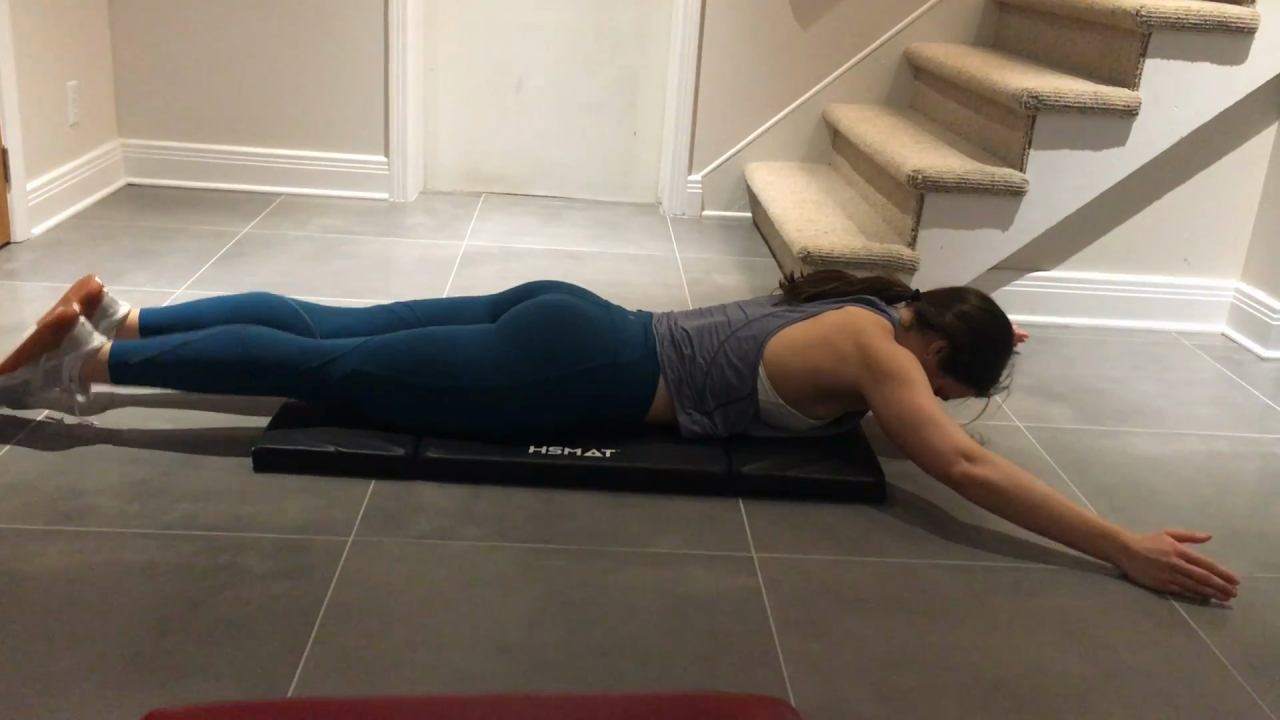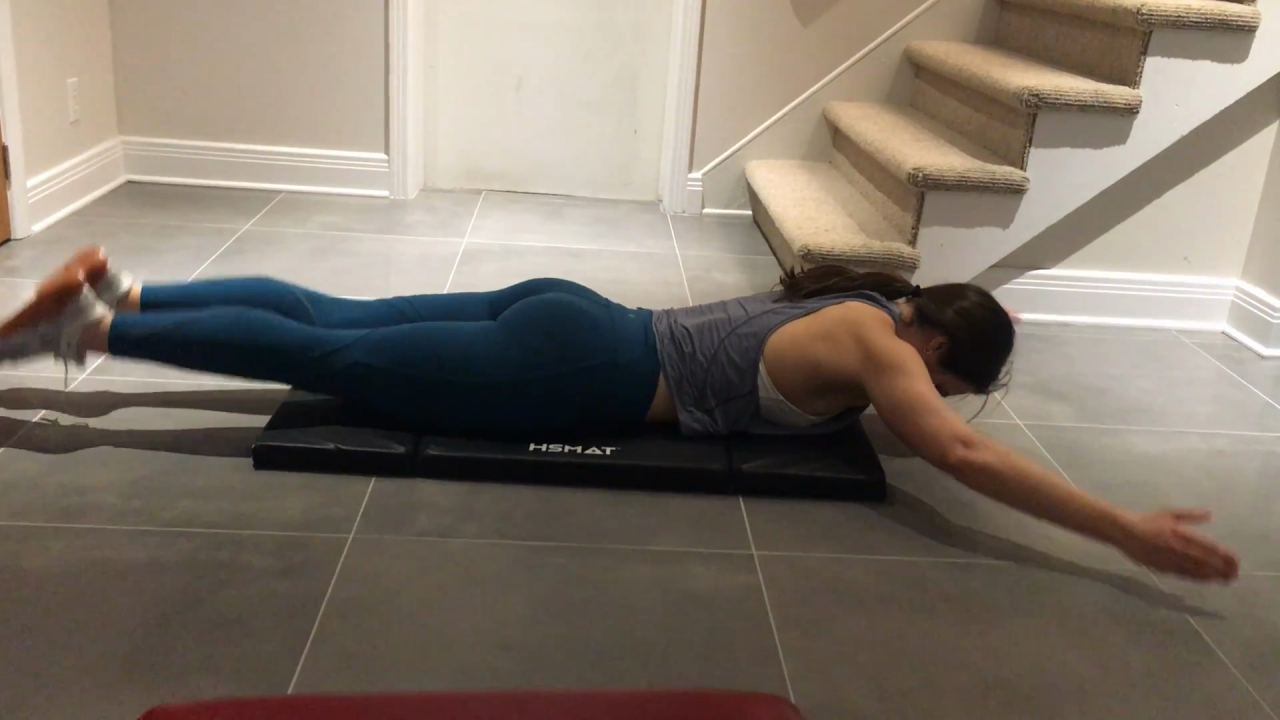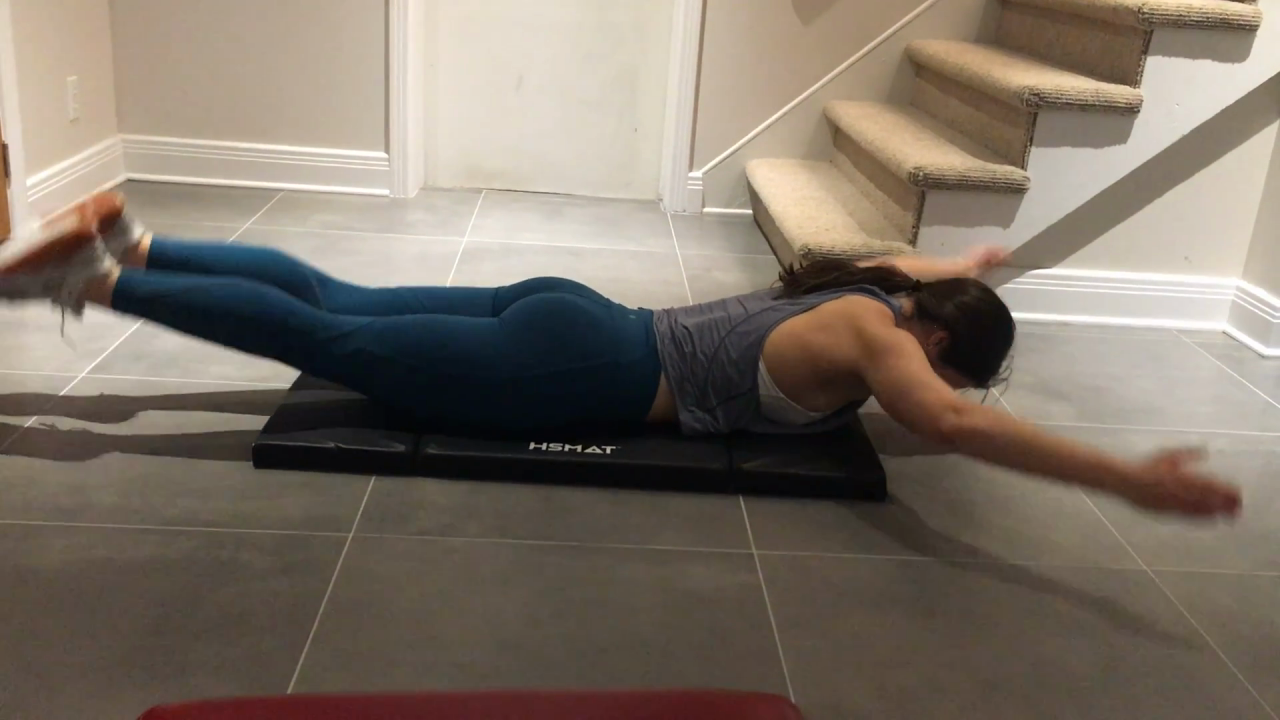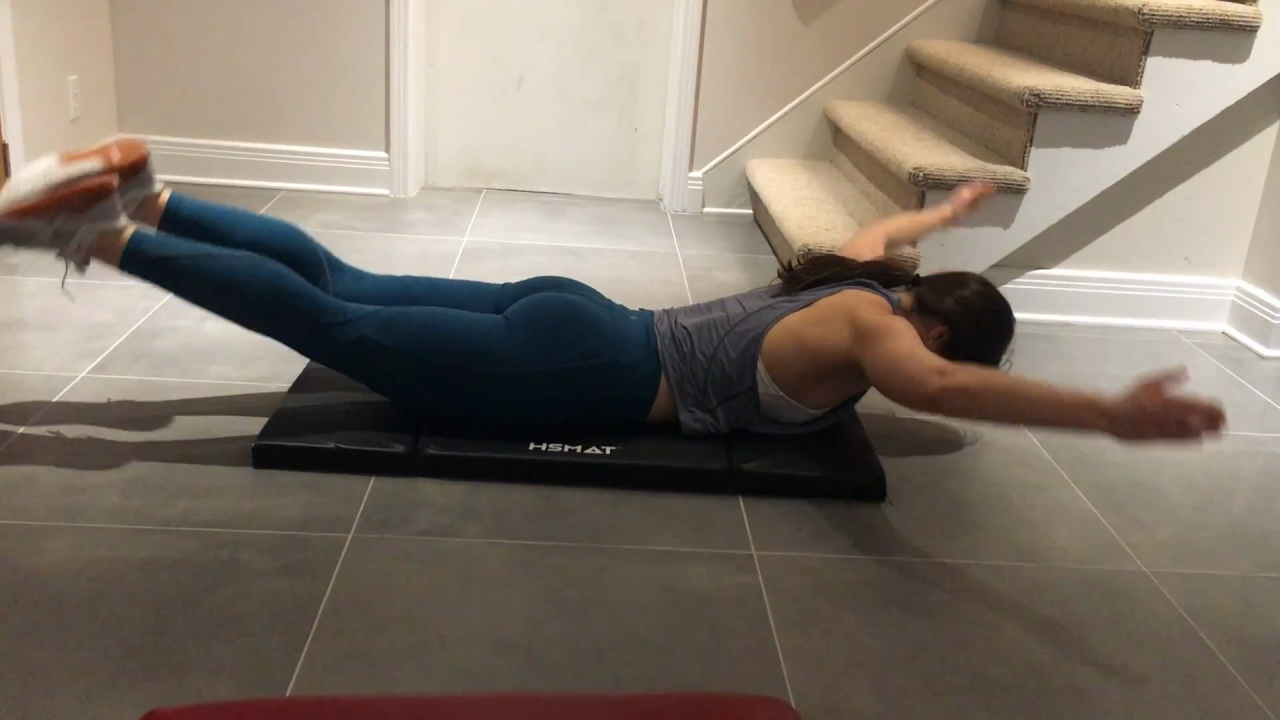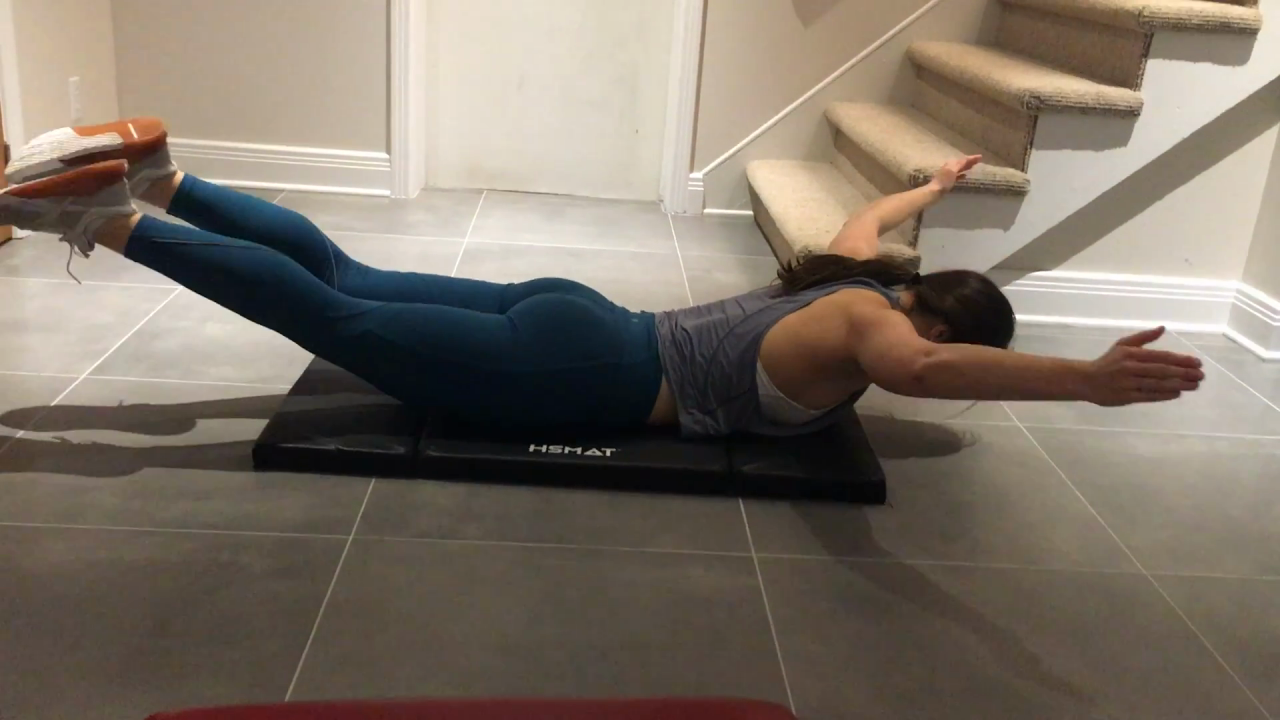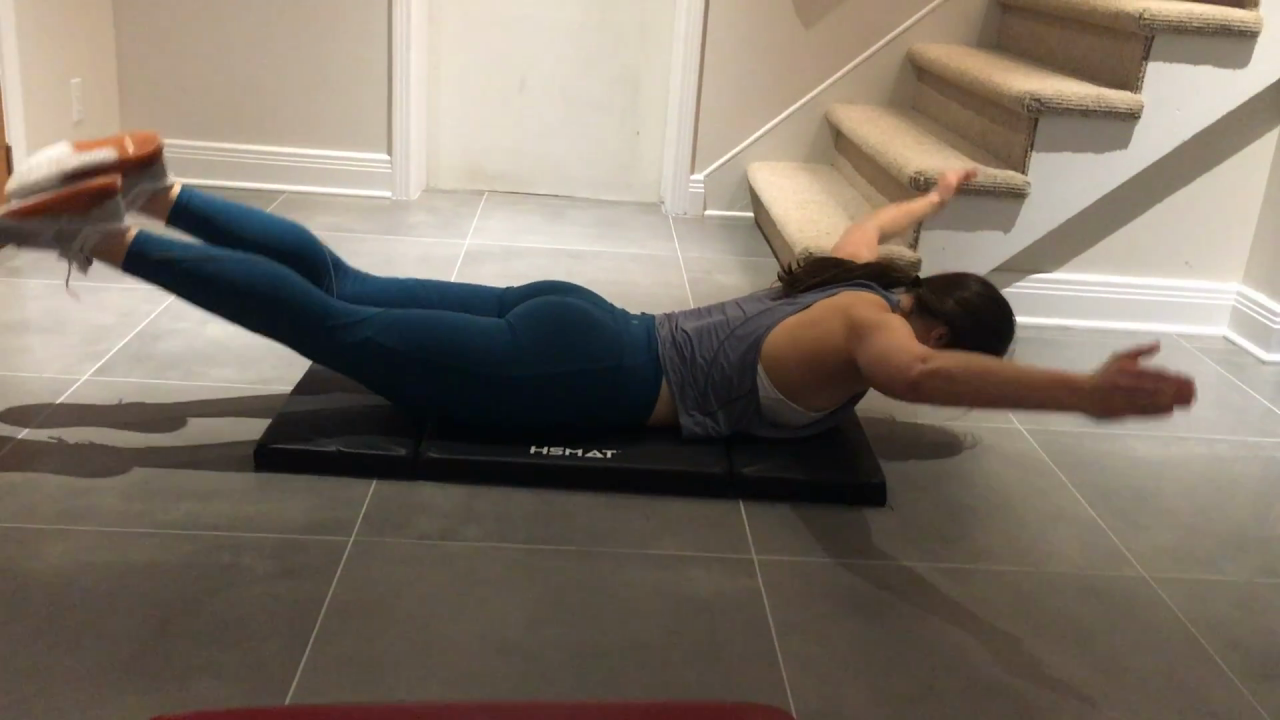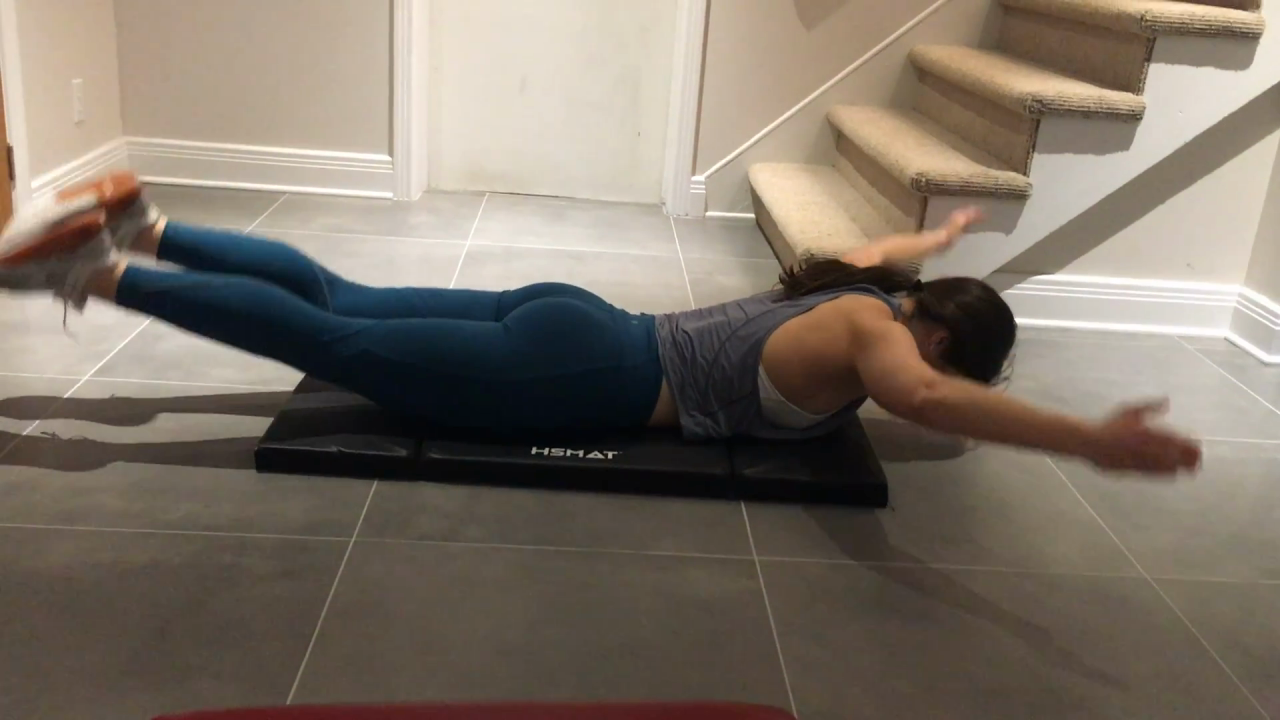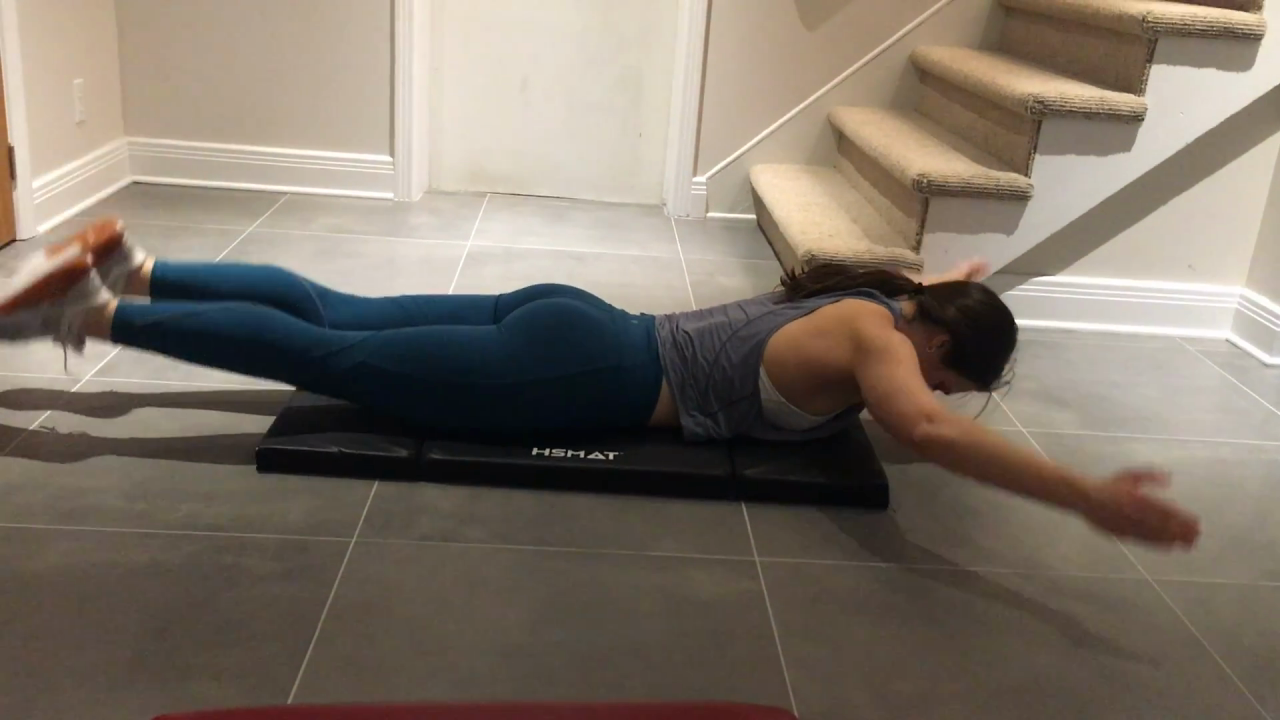
dt=0.1s
person 1, frame 1
left shoulder: (867, 310)
right shoulder: (876, 354)
right elbow: (966, 468)
left wrist: (981, 328)
right wrist: (1128, 547)
left hip: (564, 324)
right hip: (572, 374)
left knee: (334, 330)
right knee: (327, 369)
left ankle: (116, 318)
person 1, frame 2
left shoulder: (866, 302)
right shoulder: (875, 349)
right elbow: (963, 453)
left wrist: (980, 318)
right wrist: (1126, 528)
left hip: (562, 317)
right hip: (572, 371)
left knee: (334, 321)
right knee: (329, 357)
left ankle: (119, 293)
person 1, frame 3
left shoulder: (861, 289)
right shoulder: (878, 341)
left elbow: (903, 269)
right elbow: (949, 422)
left wrist: (964, 271)
right wrist: (1126, 480)
left hip: (564, 321)
right hip: (574, 377)
left knee: (338, 304)
right knee: (332, 347)
left ankle: (130, 246)
right ankle: (100, 280)
person 1, frame 4
left shoulder: (853, 279)
right shoulder: (868, 326)
left elbow: (893, 233)
right elbow: (931, 385)
left wrist: (955, 205)
right wrist: (1109, 413)
left hip: (562, 322)
right hip: (573, 370)
left knee: (333, 289)
right knee: (330, 331)
left ankle: (144, 195)
right ankle: (105, 236)
person 1, frame 5
left shoulder: (854, 281)
right shoulder: (869, 322)
left elbow: (864, 218)
right elbow: (918, 367)
left wrist: (931, 187)
right wrist: (1087, 381)
left hip: (566, 322)
right hip: (573, 375)
left knee: (338, 279)
right knee: (337, 327)
left ankle: (154, 179)
right ankle: (114, 221)
person 1, frame 6
left shoulder: (854, 287)
right shoulder: (868, 326)
left elbow: (865, 225)
right elbow: (917, 373)
left wrist: (933, 193)
right wrist: (1083, 393)
left hip: (564, 323)
right hip: (575, 379)
left knee: (335, 288)
right knee: (335, 335)
left ankle: (153, 191)
right ankle: (109, 237)
person 1, frame 7
left shoulder: (854, 284)
right shoulder: (869, 329)
left elbow: (895, 254)
right elbow: (919, 398)
left wrist: (943, 234)
right wrist: (1087, 440)
left hip: (566, 327)
right hip: (571, 377)
left knee: (333, 306)
right knee: (328, 341)
left ankle: (139, 223)
right ankle: (101, 269)
person 1, frame 8
left shoulder: (867, 297)
right shoulder: (877, 344)
right elbow: (921, 432)
left wrist: (944, 282)
right wrist: (1088, 497)
left hip: (567, 329)
right hip: (579, 381)
left knee: (337, 318)
right knee: (331, 359)
left ankle: (131, 271)
right ankle: (96, 310)
